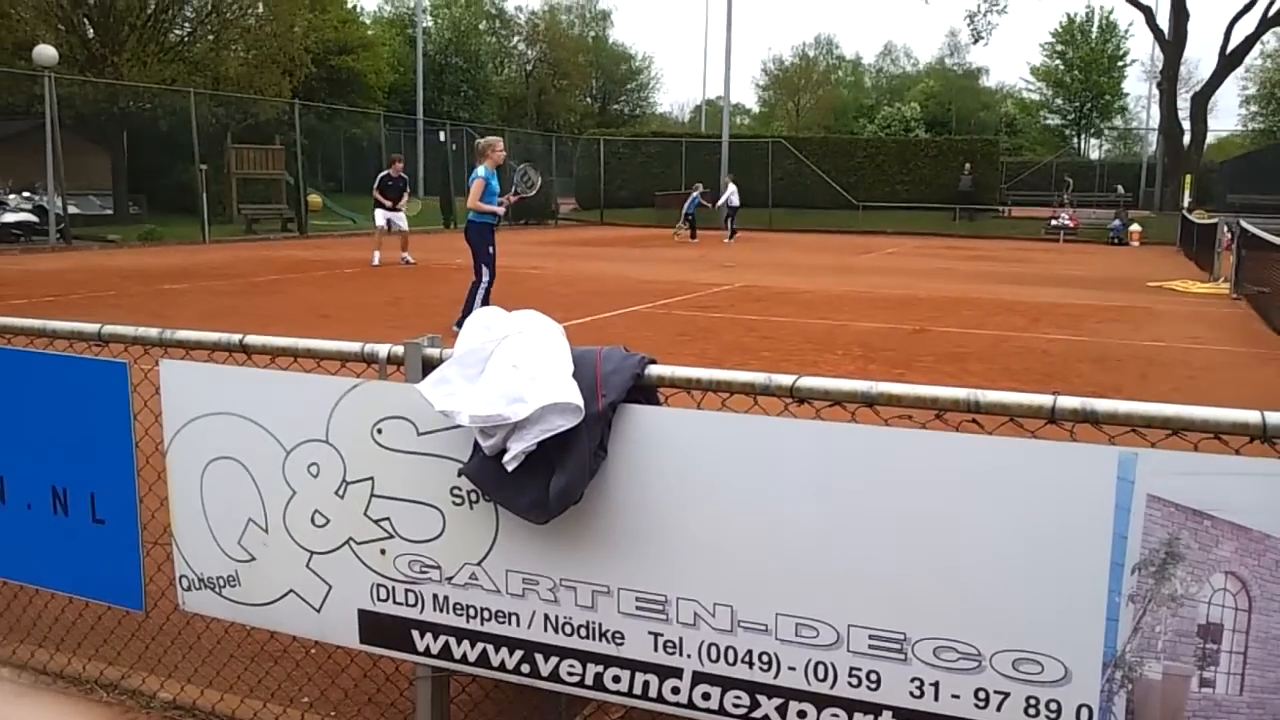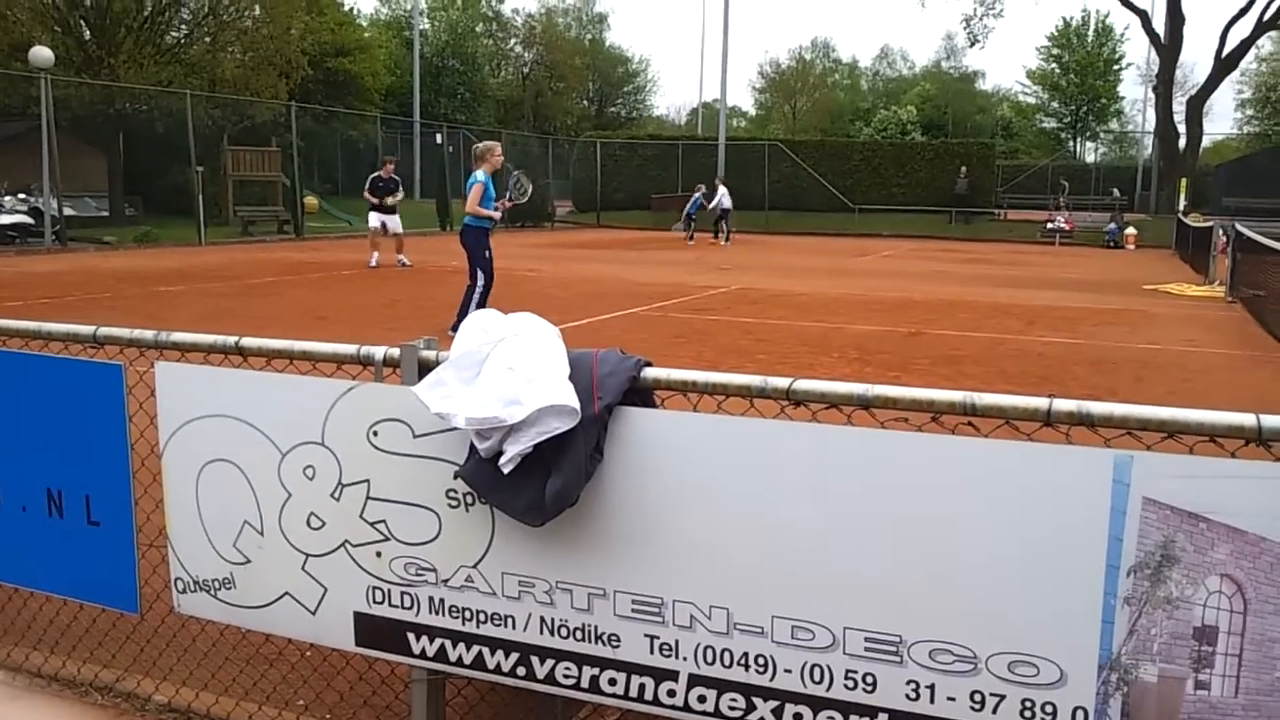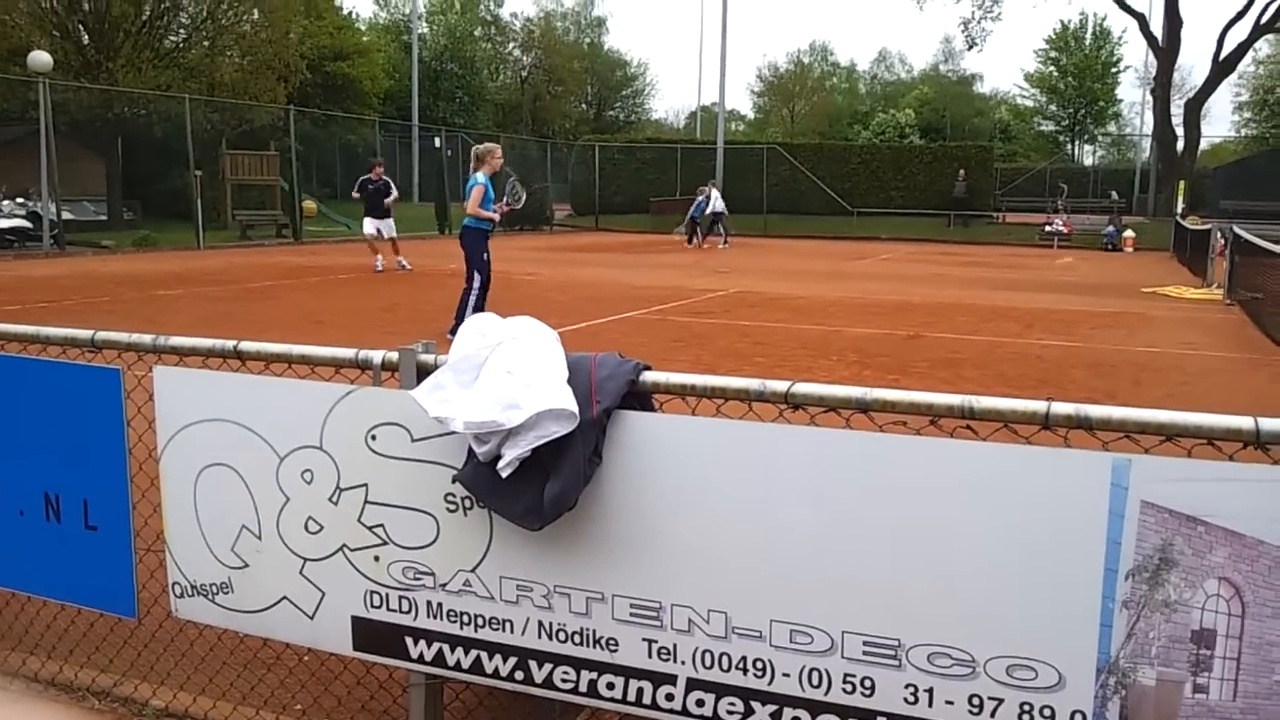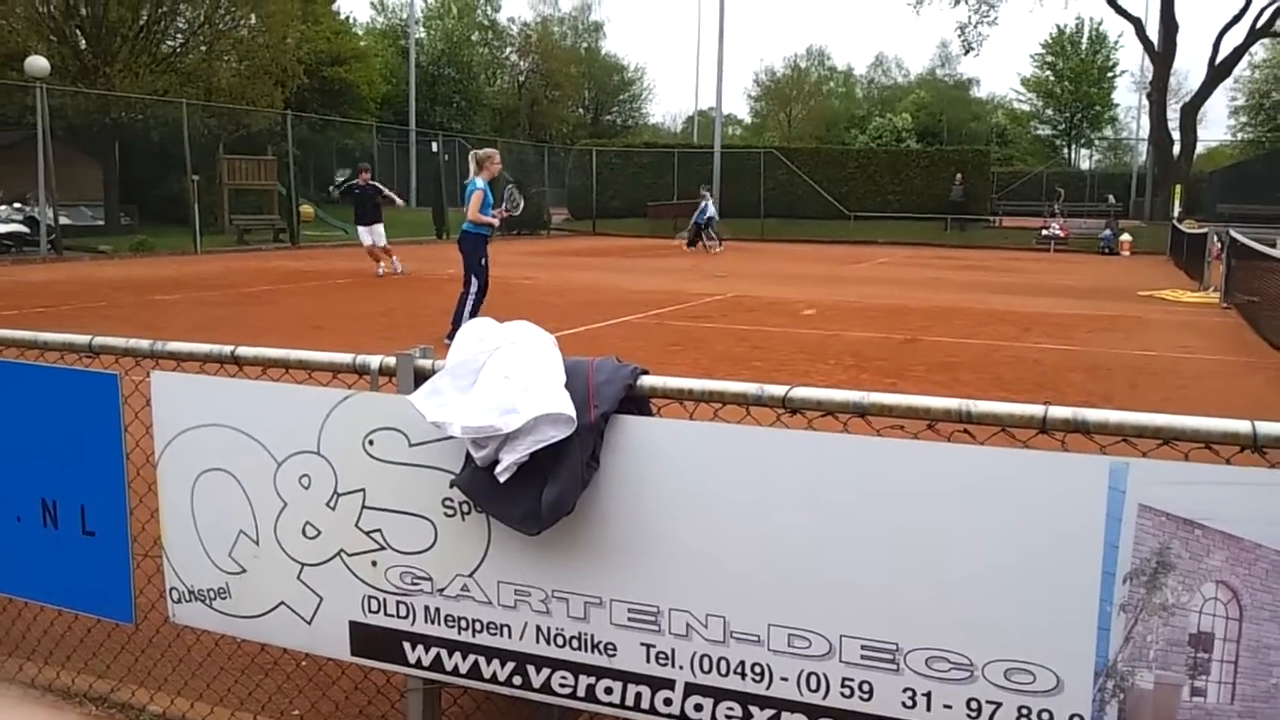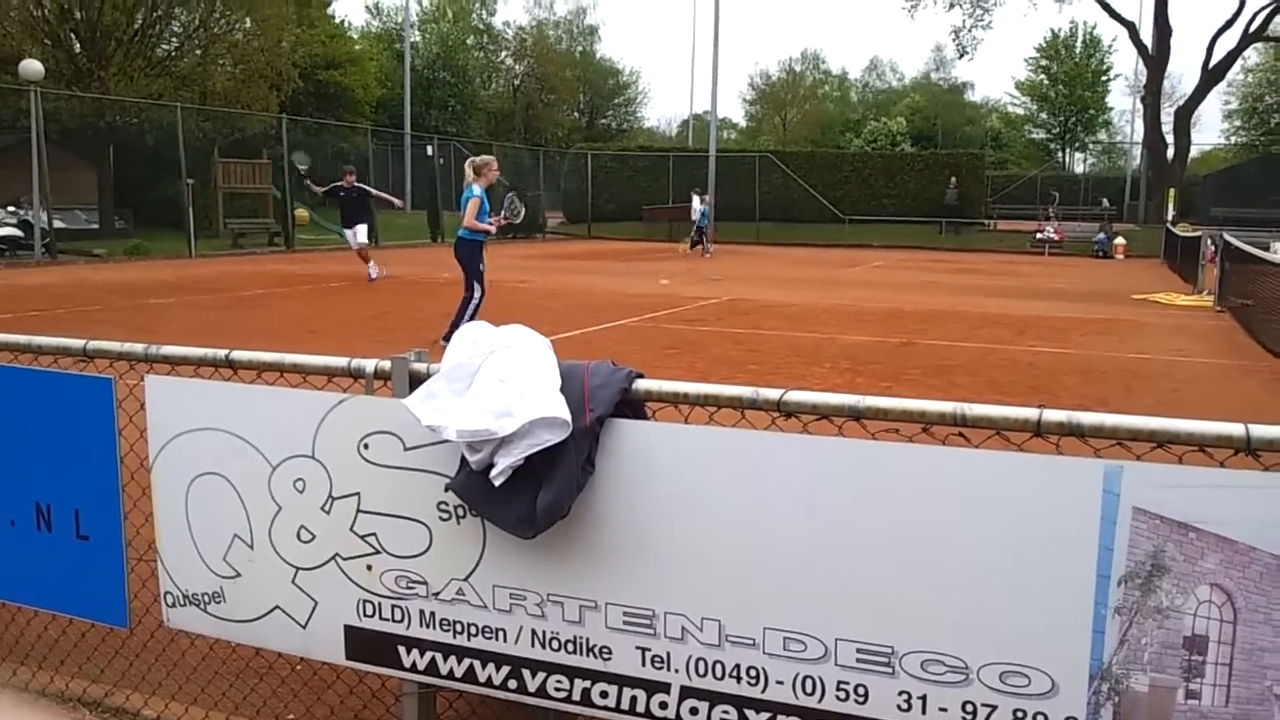
dt=0.1s
person 1, frame 1
left shoulder: (492, 173)
right shoulder: (481, 174)
right elbow: (471, 204)
left wrist: (502, 201)
right wrist: (495, 209)
left hip: (486, 228)
right hip: (478, 229)
left knee: (488, 277)
right knee: (483, 277)
right ankle: (465, 323)
person 1, frame 2
left shoulder: (486, 177)
right shoulder: (480, 178)
right elbow: (470, 208)
left wrist: (497, 205)
right wrist: (493, 214)
left hip: (480, 233)
right hip: (474, 233)
left knee: (486, 279)
right knee: (478, 281)
right ankle: (460, 327)
person 1, frame 3
left shoulder: (484, 178)
right shoulder: (480, 180)
right elbow: (471, 210)
left wrist: (495, 209)
right wrist: (492, 215)
left hip: (479, 235)
right hip: (473, 235)
left knee: (484, 281)
right knee: (475, 283)
right ankle: (458, 330)
person 1, frame 4
left shoulder: (481, 184)
right shoulder: (479, 185)
right elbow: (472, 216)
left wrist: (493, 214)
right wrist: (492, 220)
left hip: (477, 240)
right hip: (472, 240)
left knee: (481, 286)
right knee: (472, 288)
right ankle: (455, 335)
person 1, frame 5
left shoulder: (478, 190)
right shoulder: (476, 192)
right elbow: (468, 222)
left wrist: (490, 221)
right wrist: (488, 228)
left hip: (472, 246)
right hip: (468, 246)
left knee: (476, 292)
right knee: (474, 293)
right ankle: (452, 337)
